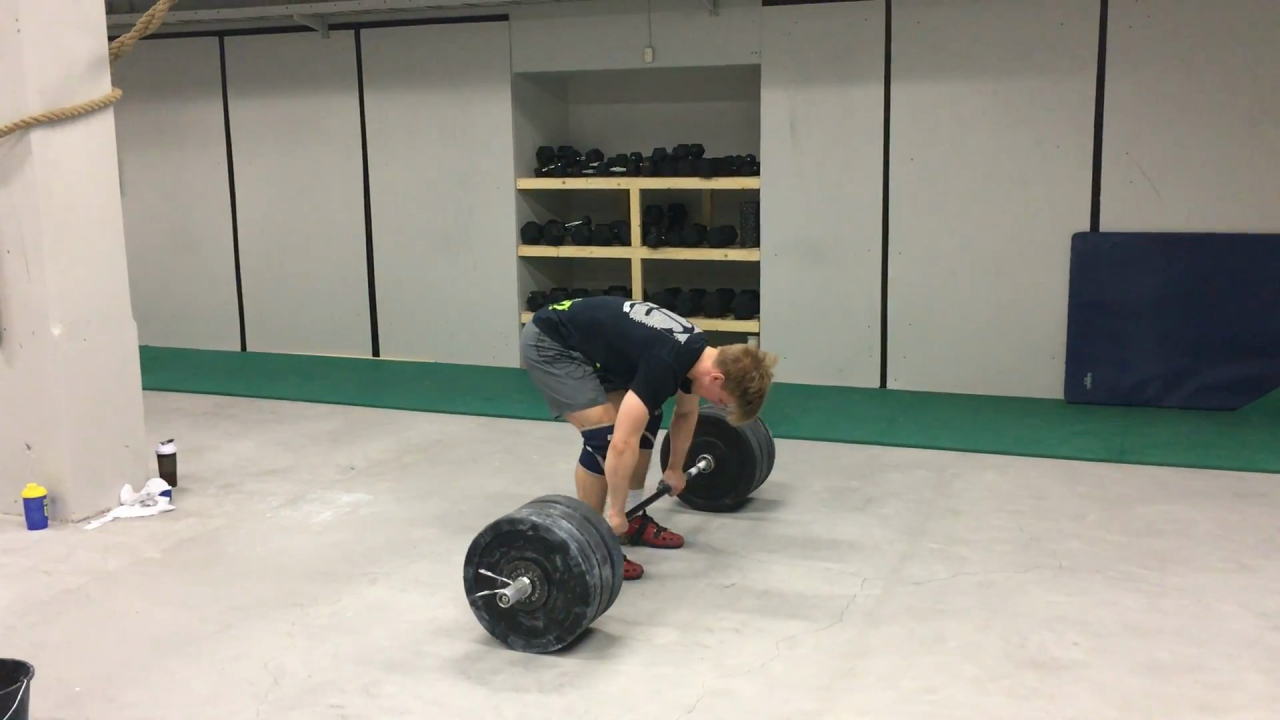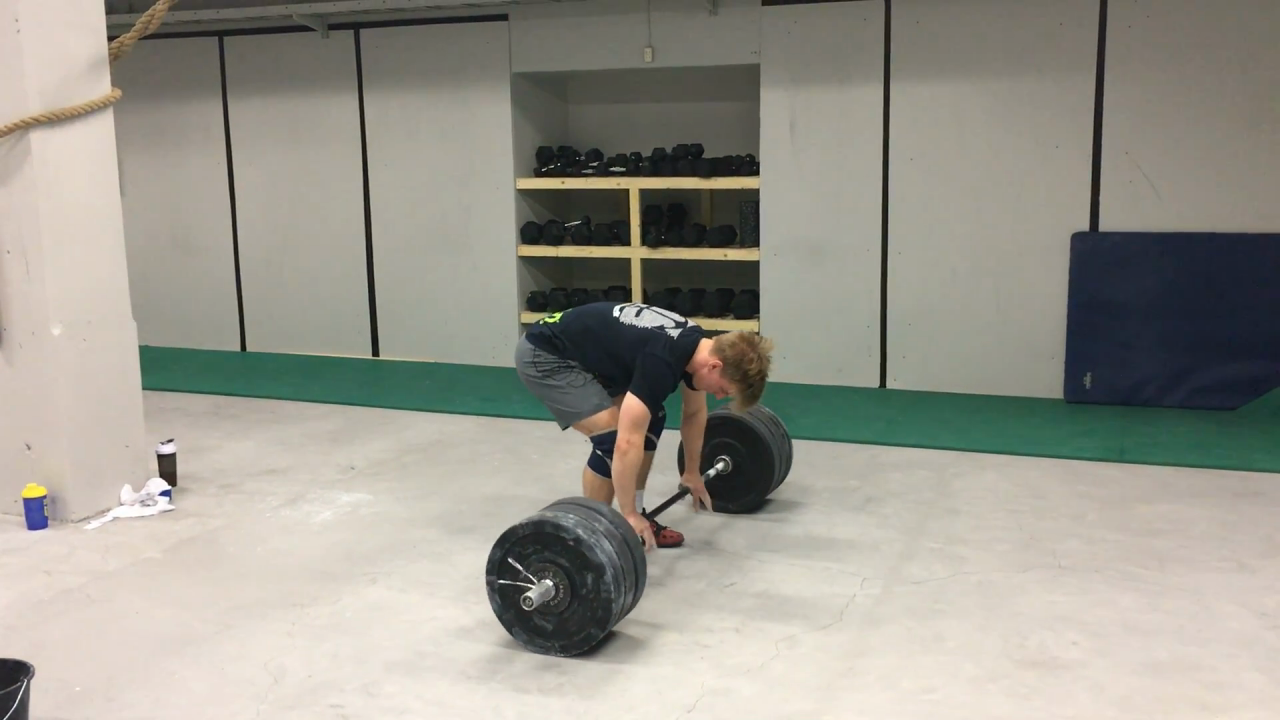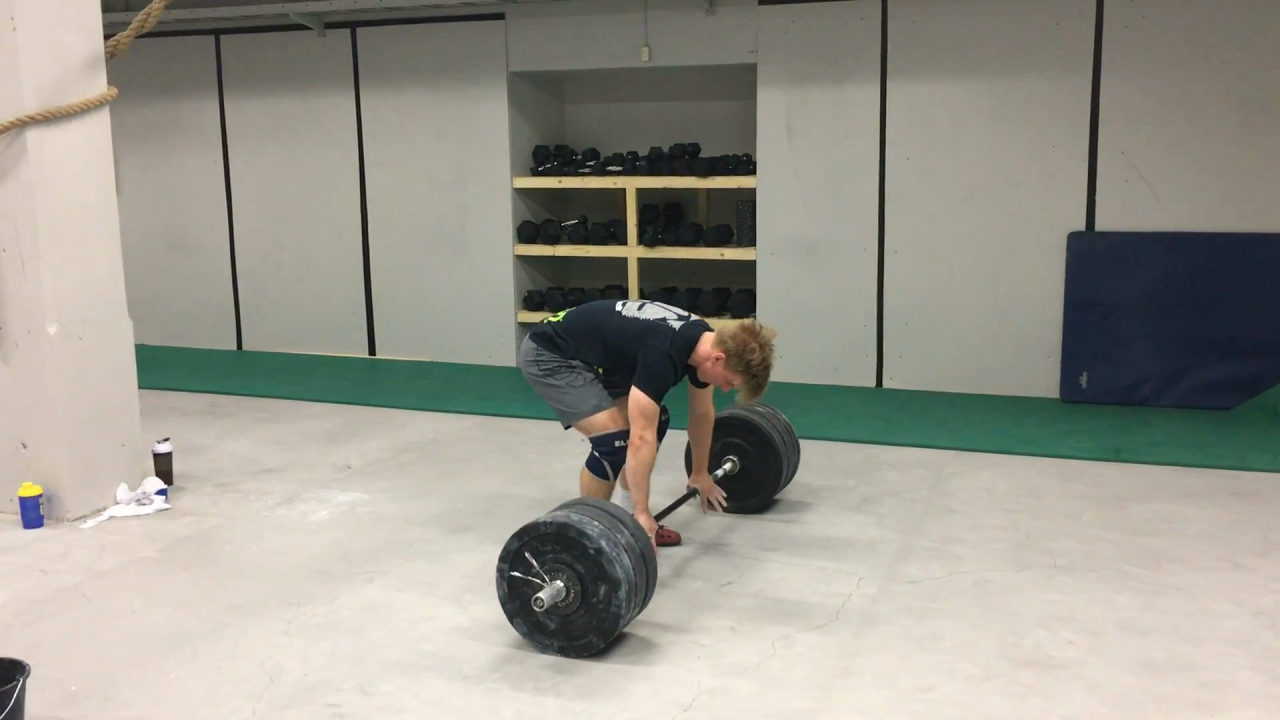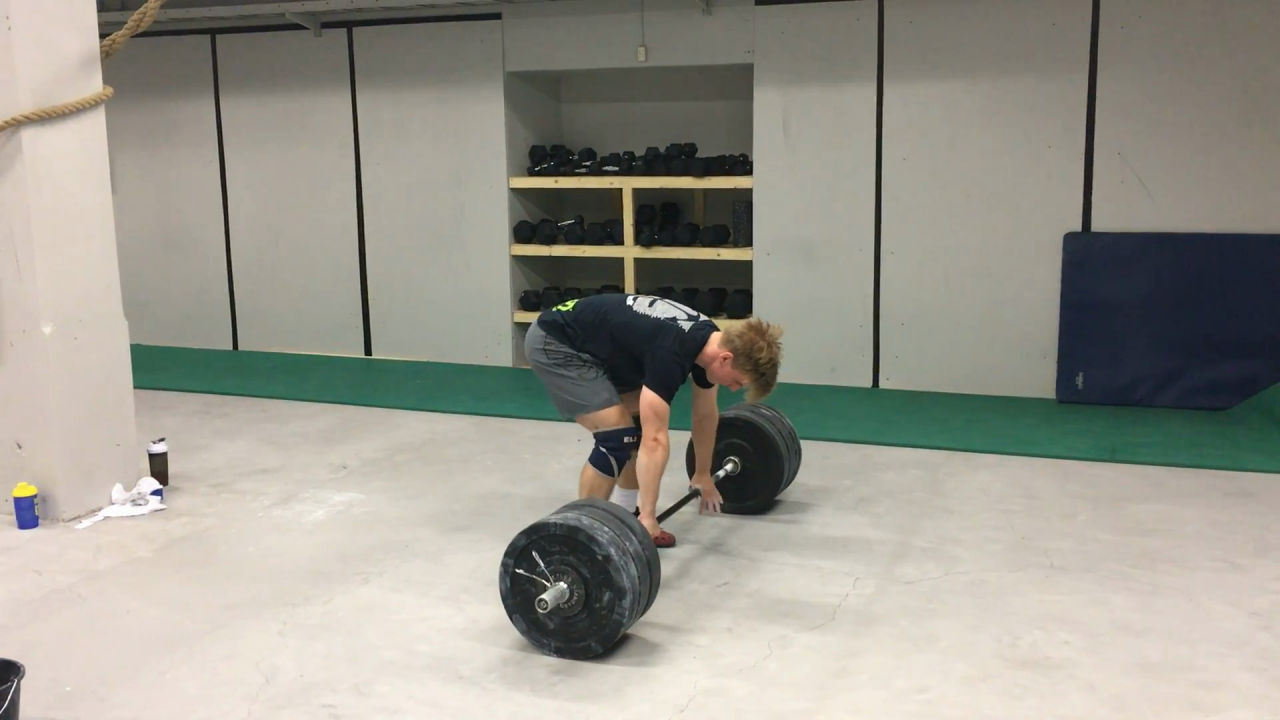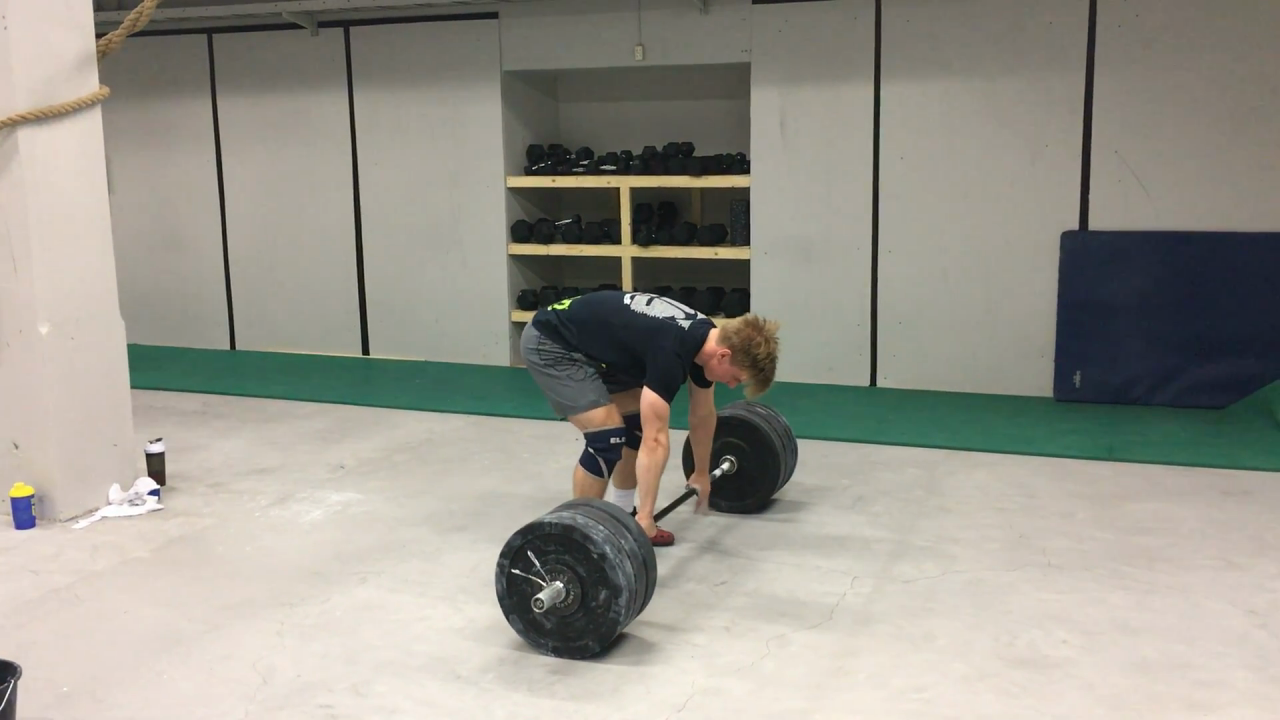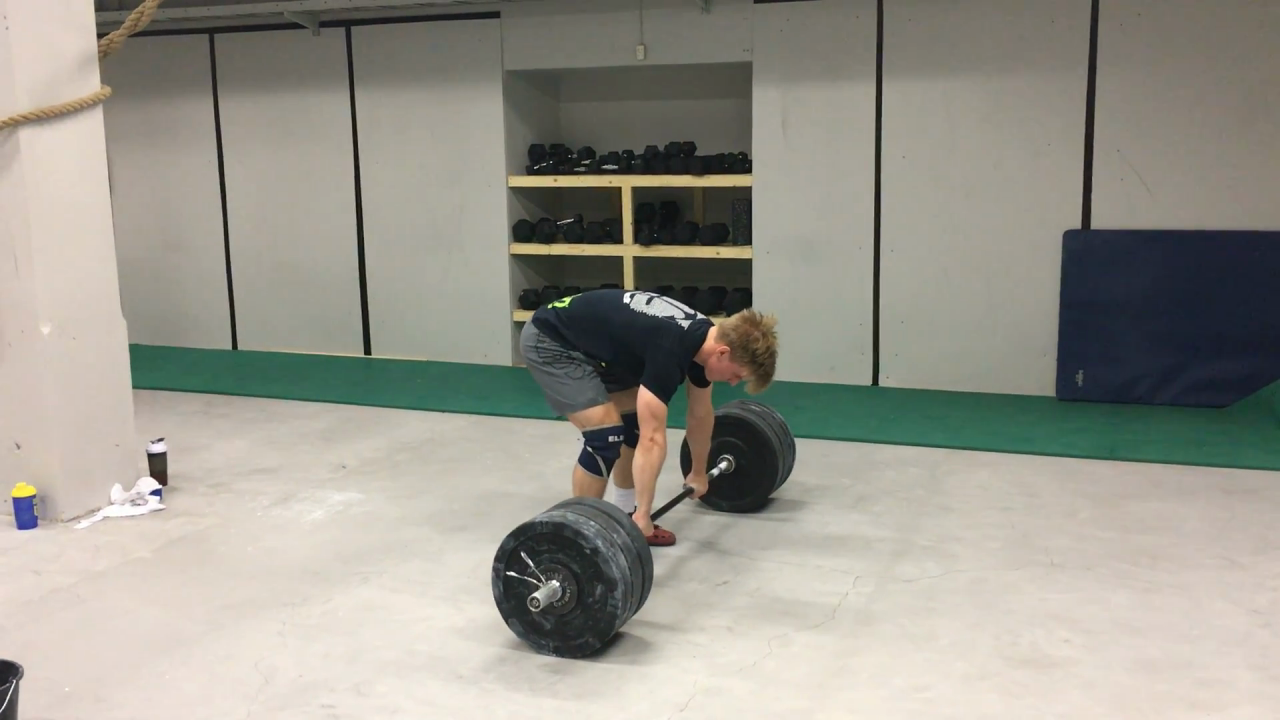
dt=0.4s
person 1, frame 1
left shoulder: (697, 351)
right shoulder: (665, 364)
left elbow: (685, 413)
right elbow: (623, 442)
left wrist: (675, 469)
right wrist: (615, 512)
left hip: (584, 342)
right hip: (548, 343)
left knee: (646, 417)
right knee: (605, 433)
left ankle: (633, 521)
person 1, frame 2
left shoulder: (697, 346)
right shoulder: (661, 361)
left elbow: (694, 413)
right elbow: (627, 443)
left wrist: (692, 472)
right wrist: (628, 515)
left hip: (581, 349)
right hip: (544, 356)
left knee: (650, 419)
right knee: (612, 436)
left ankle: (637, 518)
person 1, frame 3
left shoulder: (704, 341)
right shoulder: (663, 353)
left elbow: (701, 414)
right elbow: (641, 438)
left wrist: (701, 473)
right wrist: (642, 513)
left hip: (588, 351)
right hip: (548, 355)
left knee: (655, 420)
right knee: (615, 437)
person 1, frame 4
left shoulder: (709, 341)
right shoulder: (671, 353)
left elbow: (705, 414)
right elbow: (655, 439)
left wrist: (703, 474)
right wrist: (647, 515)
left hip: (592, 343)
right hip: (553, 342)
left knee: (645, 421)
right knee: (617, 436)
person 1, frame 5
left shoulder: (706, 338)
right shoulder: (671, 353)
left elbow: (702, 414)
right elbow: (655, 440)
left wrist: (702, 474)
right wrist: (645, 516)
left hip: (588, 340)
right hip: (549, 343)
left knee: (638, 423)
right knee: (608, 436)
person 1, frame 6
left shoulder: (704, 337)
right shoulder: (669, 351)
left elbow: (700, 415)
right elbow: (652, 439)
left wrist: (699, 473)
right wrist: (642, 515)
left hip: (589, 338)
right hip: (550, 341)
left knee: (637, 423)
right knee: (605, 436)
